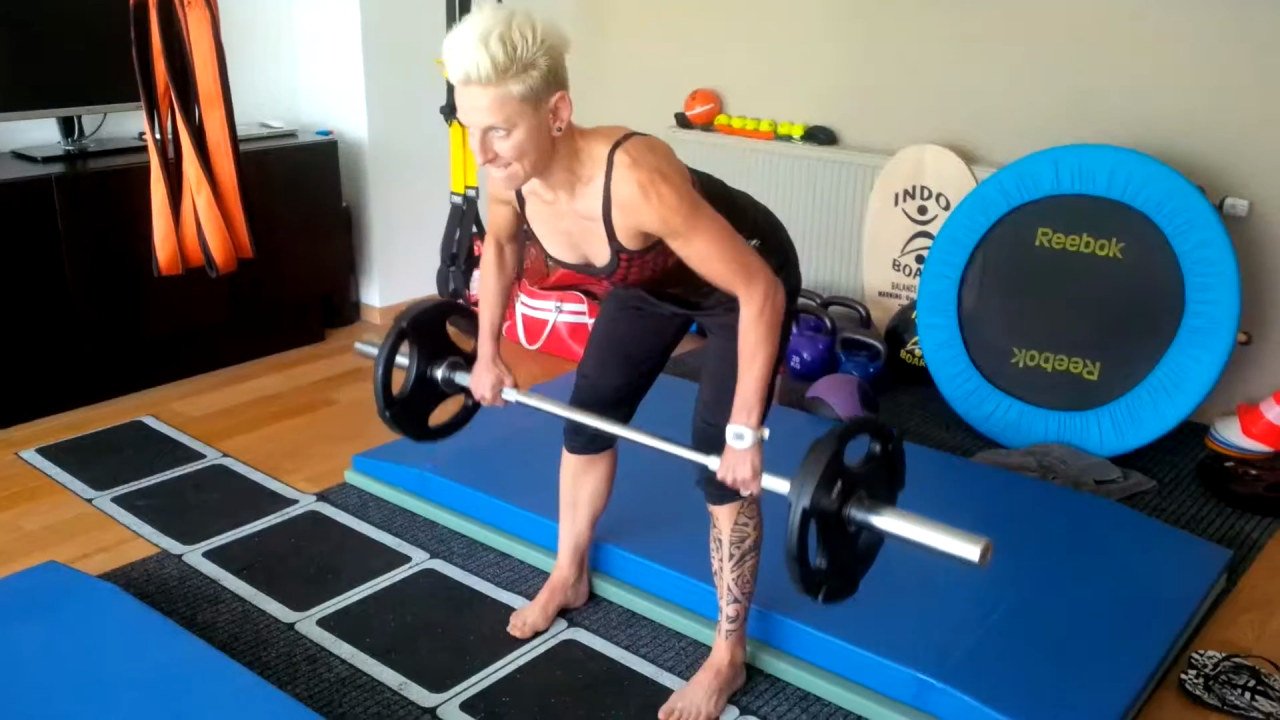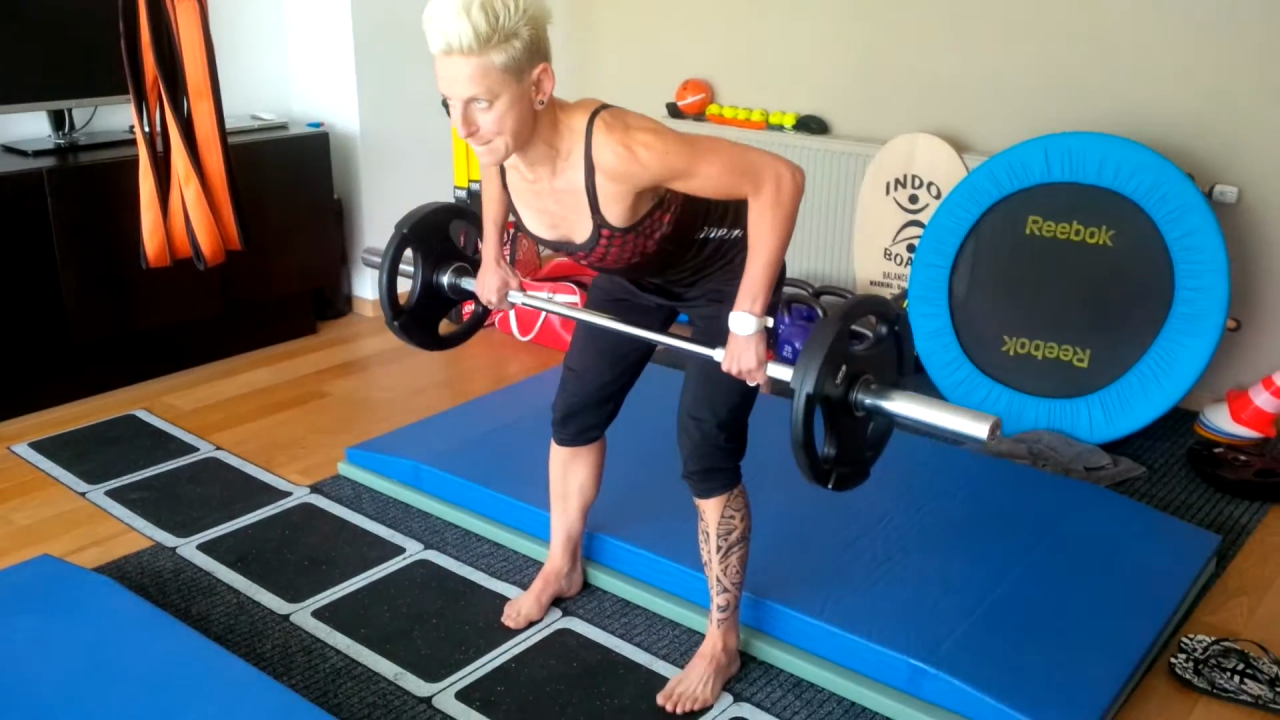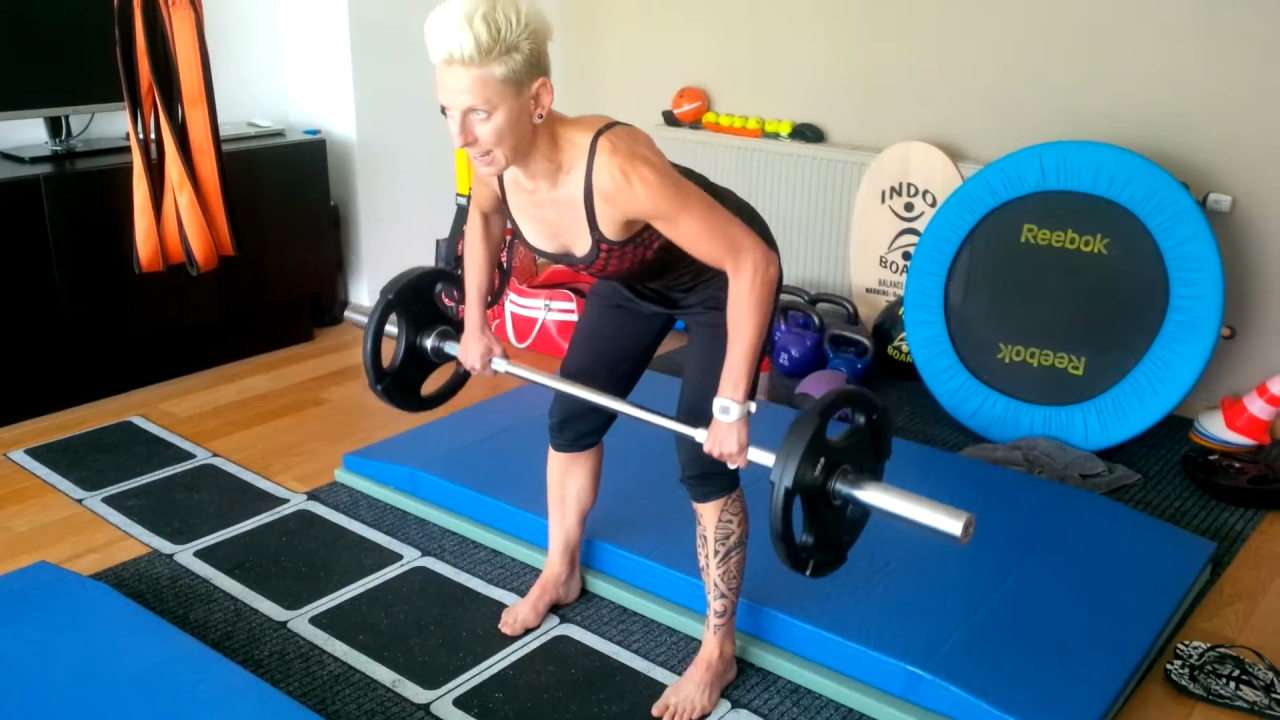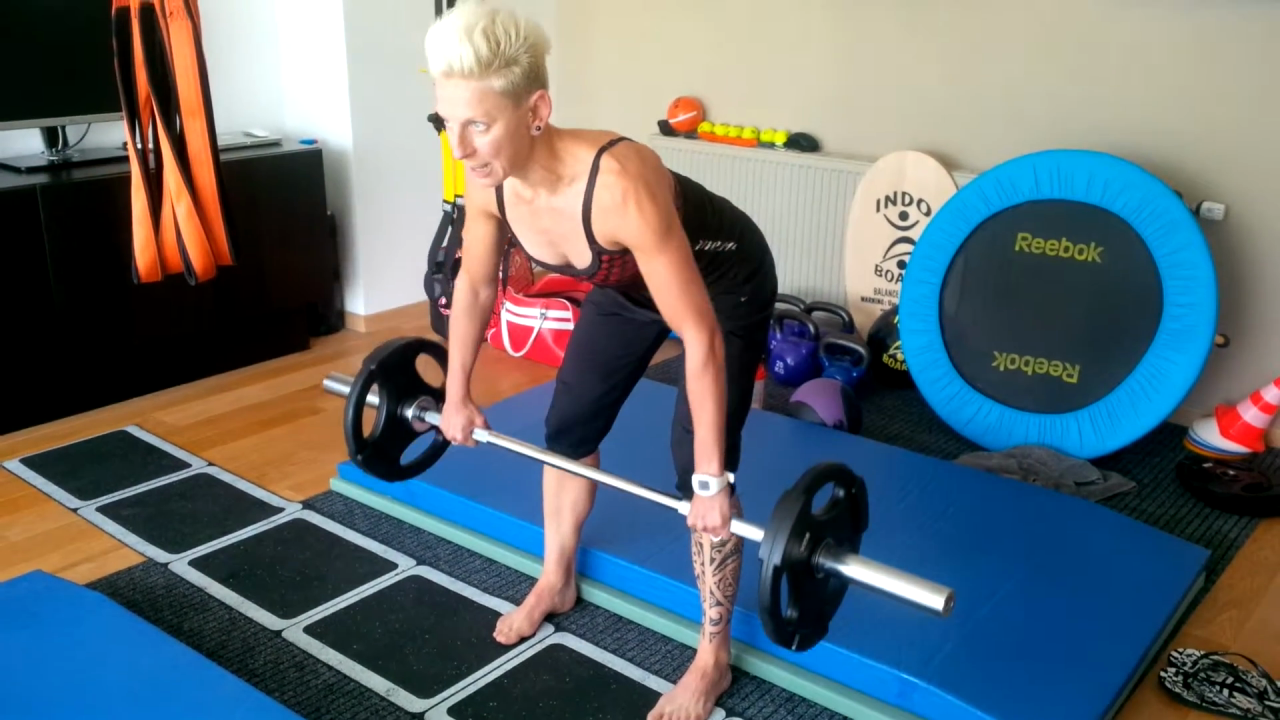
dt=0.5s
person 1, frame 1
left shoulder: (635, 180)
right shoulder: (510, 176)
left elbow: (760, 291)
right elbow: (501, 249)
left wrist: (745, 433)
right wrist: (488, 352)
left hip: (742, 282)
right hip: (651, 279)
left knee: (720, 463)
right knee: (585, 420)
left ankle: (728, 655)
right ankle: (569, 577)
person 1, frame 2
left shoulder: (616, 146)
right shoulder: (499, 139)
left elbow: (779, 179)
left wrist: (747, 320)
right wrist: (491, 254)
left hip: (722, 266)
right hip: (633, 270)
left knee: (705, 450)
right knee: (574, 413)
left ankle: (721, 642)
right ankle: (563, 566)
person 1, frame 3
left shoulder: (617, 167)
right shoulder: (496, 161)
left elbow: (753, 263)
left wrist: (731, 406)
right wrist: (475, 320)
left hip: (719, 274)
right hip: (635, 273)
left knee: (706, 455)
right knee: (572, 416)
left ankle: (718, 649)
right ankle: (561, 574)
person 1, frame 4
left shoulder: (619, 186)
right shoulder: (489, 181)
left elbow: (701, 337)
right elbow: (474, 284)
left wrist: (711, 481)
right wrist: (457, 395)
left hip: (725, 281)
right hip: (629, 281)
left knee: (695, 466)
right knee: (567, 427)
left ankle: (713, 657)
right ankle: (555, 582)
